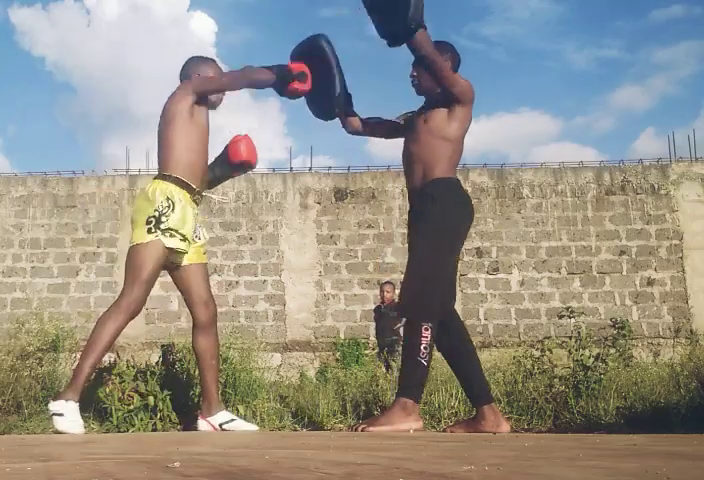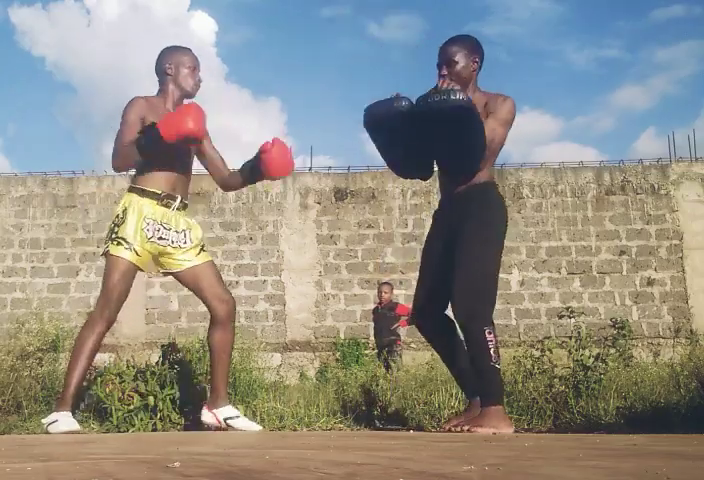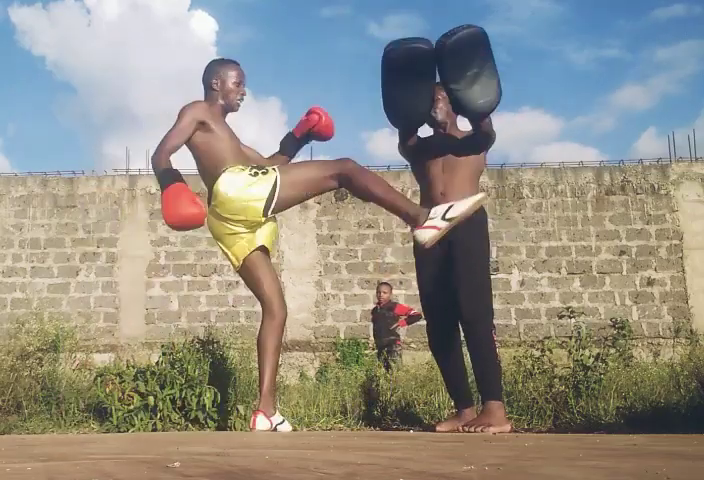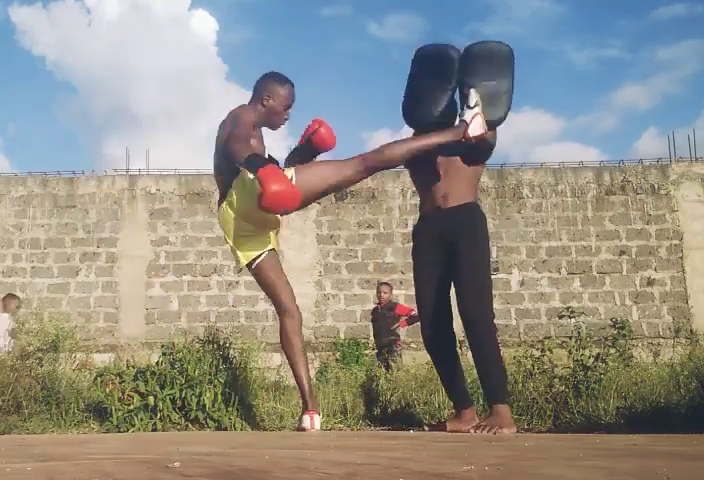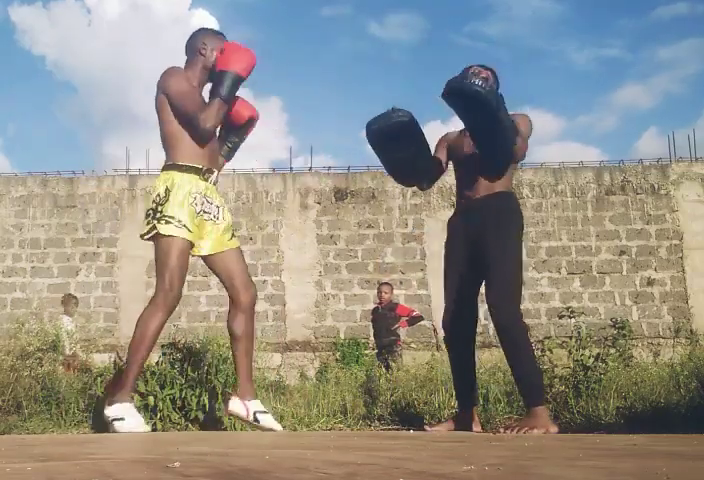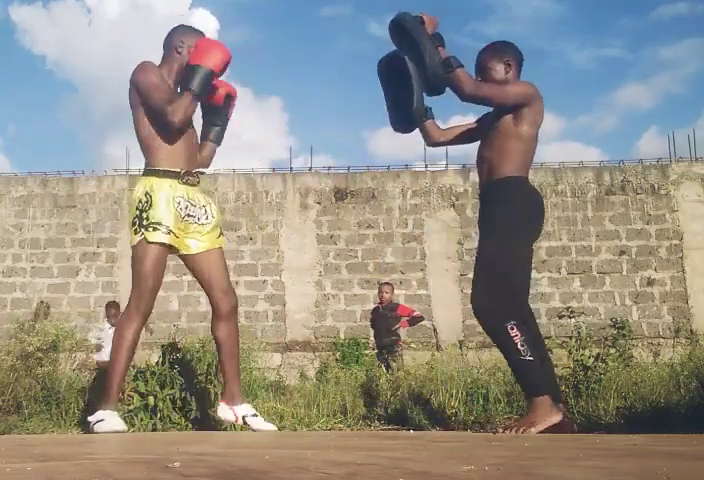
dt=0.5s
person 1, frame 1
left shoulder: (459, 96)
right shoulder: (415, 118)
left elbow: (426, 49)
right elbow: (356, 125)
left hip: (444, 202)
right hip: (427, 208)
left knee: (418, 298)
right knee: (437, 307)
left ankle: (406, 407)
right ankle: (487, 412)
person 1, frame 2
left shoulder: (500, 105)
right shoulder: (440, 112)
left elbow: (475, 155)
right elbow: (418, 166)
right wrist: (405, 126)
left hip: (482, 207)
right hip: (447, 211)
left knee: (472, 308)
right knee: (426, 310)
left ankle: (495, 411)
right ankle: (476, 398)
person 1, frame 3
left shoulder: (477, 140)
right shoulder: (420, 144)
left elbow: (484, 131)
right elbow: (405, 146)
left hip: (467, 221)
left knee: (473, 306)
right knee: (439, 318)
left ankle: (495, 409)
right ankle: (466, 407)
person 1, frame 4
left shoulder: (472, 145)
right shoulder: (420, 147)
left elbow: (488, 140)
right elbow: (416, 157)
left wrist: (484, 107)
left hip: (466, 221)
right hip: (429, 227)
left knee: (475, 313)
right knee: (432, 322)
left ankle: (500, 409)
right ankle: (464, 410)
person 1, frame 5
left shoulder: (517, 121)
right shoulder: (453, 139)
left elbow: (514, 153)
right elbow: (423, 177)
left wrist: (491, 98)
right wrist: (399, 156)
left hip: (499, 214)
right hip: (462, 220)
left knee: (503, 307)
right knee: (454, 320)
left ankle: (540, 412)
right ankle: (466, 412)
person 1, frame 6
left shoulder: (527, 95)
right shoulder: (488, 121)
left elbow: (468, 90)
right elbow: (436, 137)
left wrist: (435, 43)
left hip: (514, 202)
right hip: (496, 206)
left knee: (490, 300)
right knee: (511, 306)
left ankle: (542, 402)
right ankle: (548, 402)
person 2, frame 1
left shoulder: (193, 116)
right shoulder: (186, 94)
right elbow: (239, 78)
left wrist: (231, 164)
right wrist: (282, 76)
left hip: (184, 215)
right hip: (166, 204)
left knee: (206, 313)
right knee: (131, 300)
left ankle: (212, 410)
right ankle: (68, 398)
person 2, frame 2
left shoulder: (194, 125)
right shoulder: (141, 106)
left elbow: (227, 180)
right elbow: (121, 160)
left wrist: (258, 168)
right wrist: (162, 137)
left hip: (178, 224)
right hip: (139, 214)
left knee: (224, 306)
right knee: (106, 311)
left ankle: (217, 404)
right ankle: (62, 409)
person 2, frame 3
left shoulder: (220, 128)
right shoulder: (198, 111)
left elbow: (266, 162)
right elbow: (160, 155)
left wrist: (299, 135)
right wrist: (171, 183)
left hip: (229, 220)
right hip: (237, 189)
left knee: (274, 307)
right knee: (349, 169)
left ankle: (265, 411)
right ankle: (424, 220)
person 2, frame 4
left shoulder: (228, 126)
right shoulder: (242, 117)
right elbow: (238, 145)
left wrist: (305, 150)
right wrist: (259, 168)
left hip: (235, 216)
right hip: (255, 192)
left knee: (289, 309)
right knee: (367, 161)
left ankle: (310, 409)
right ankle: (458, 131)
person 2, frame 5
left shoulder: (205, 100)
right shoulder: (173, 79)
right elbow: (205, 125)
left wrist: (238, 128)
right wrist: (230, 81)
left hip: (206, 201)
right hip: (179, 194)
left knee: (245, 295)
right knee: (168, 296)
left ankle: (245, 395)
right ankle: (119, 398)
person 2, frame 6
left shoulder: (184, 97)
right shoulder: (146, 74)
right elbow: (172, 117)
left wrist: (218, 116)
right wrist: (201, 74)
left hip: (193, 201)
right hip: (160, 195)
left knee: (226, 302)
right knee: (142, 302)
left ankle: (233, 400)
right ankle: (107, 407)
